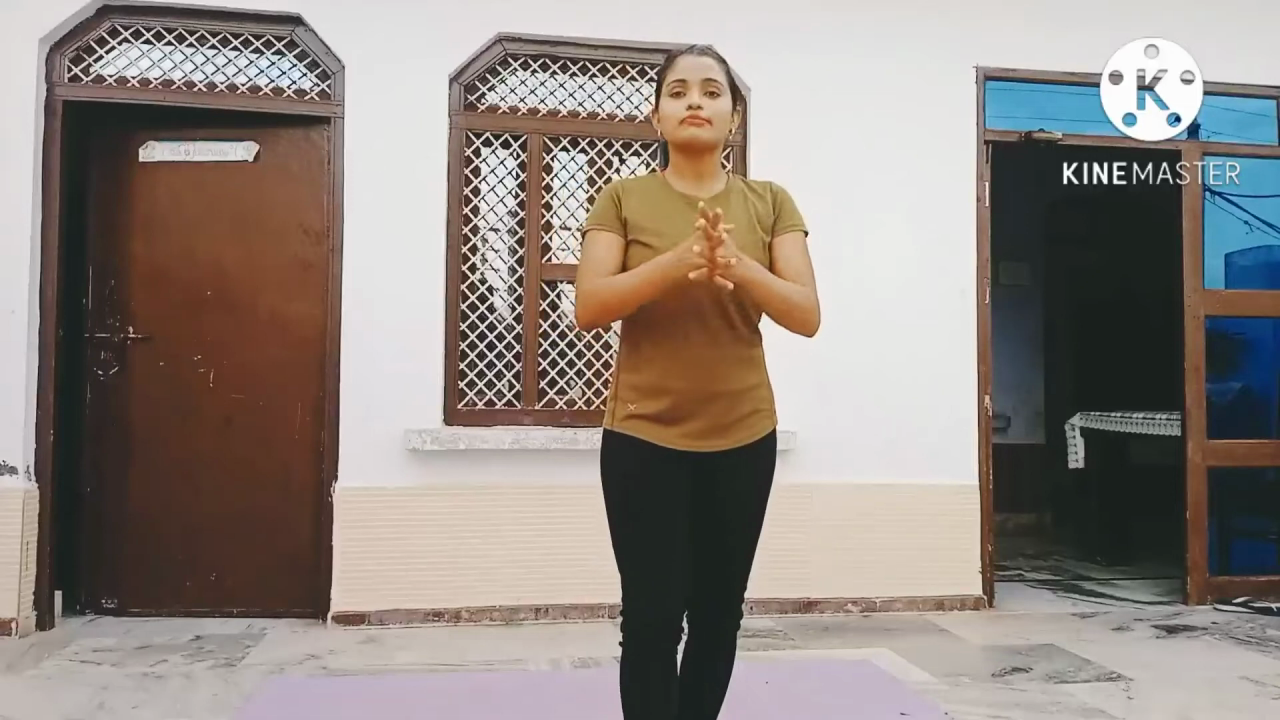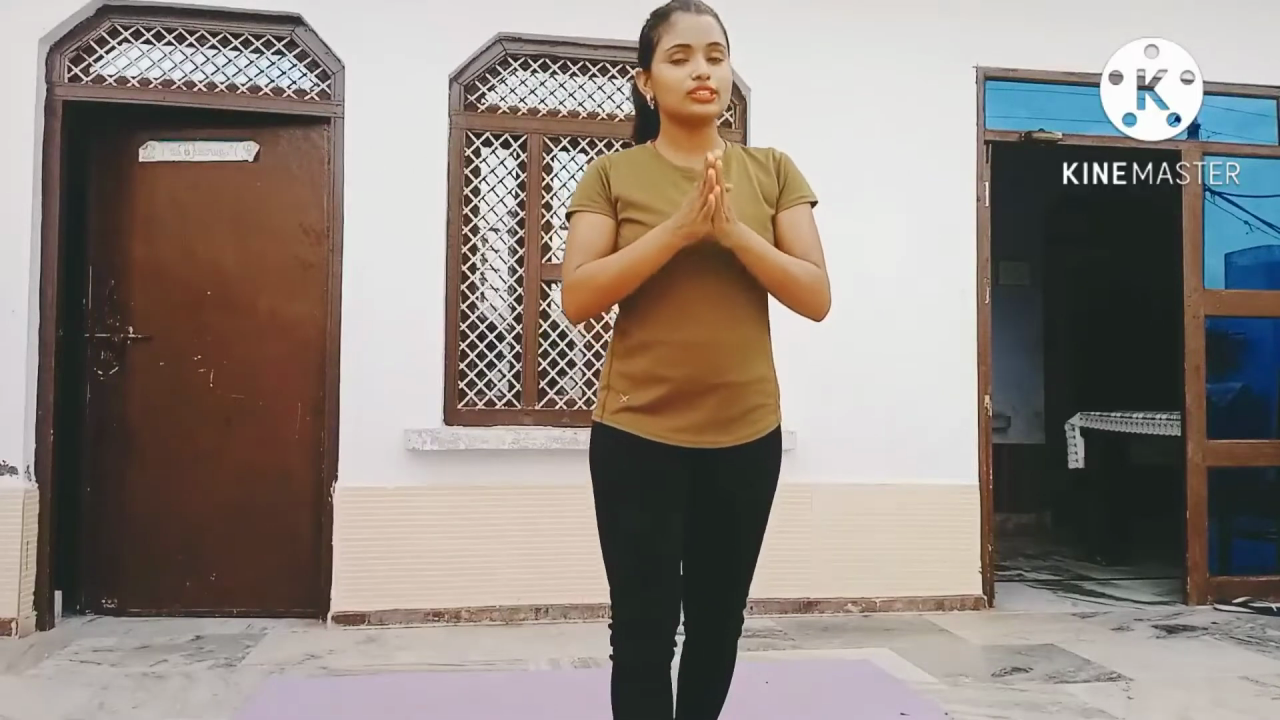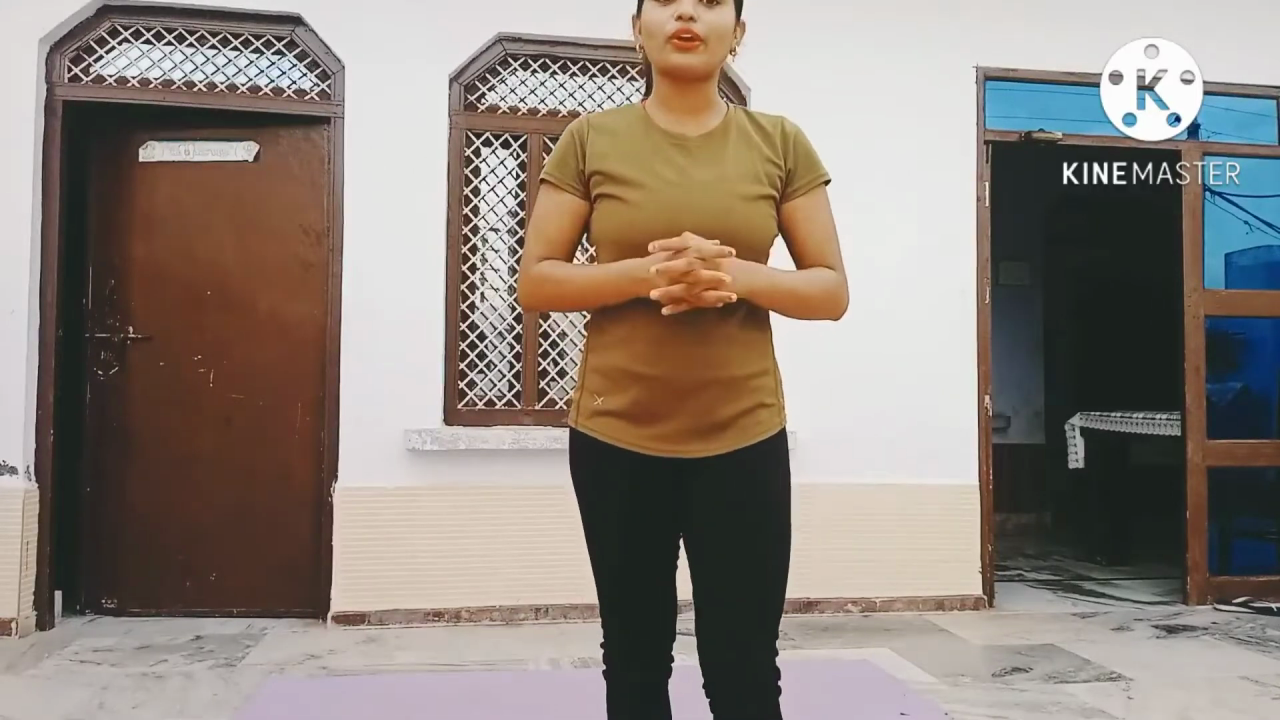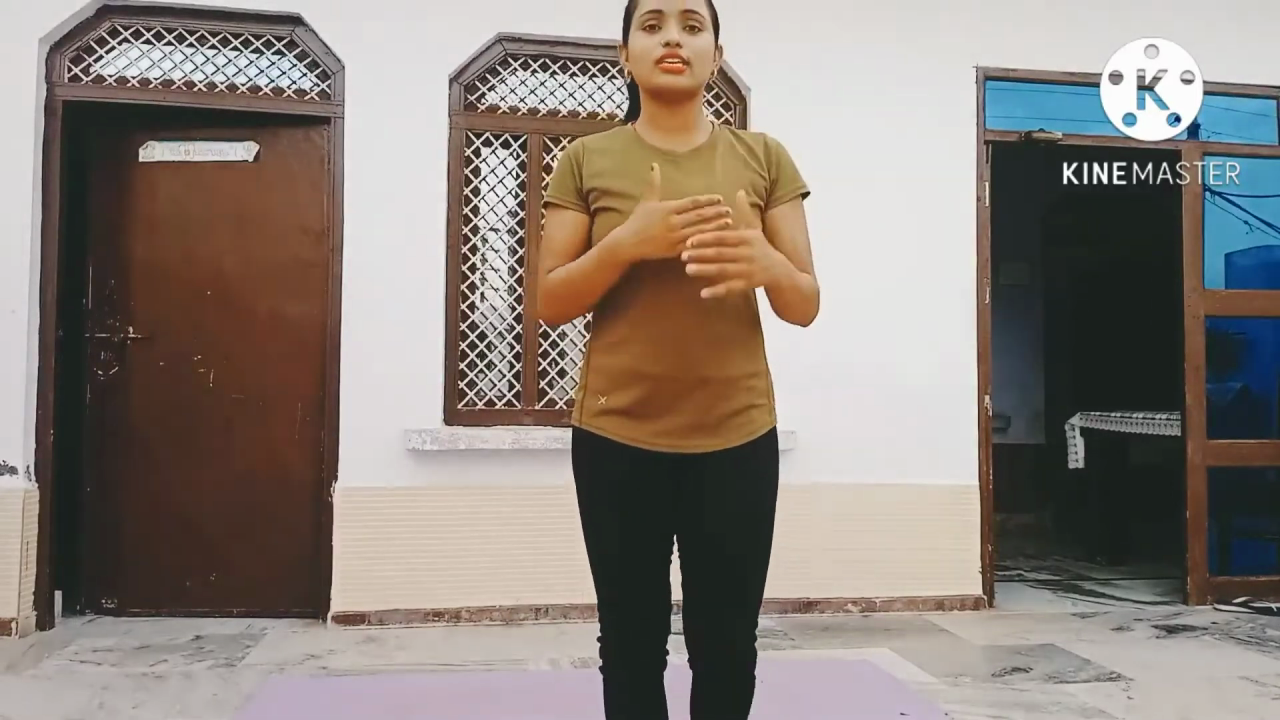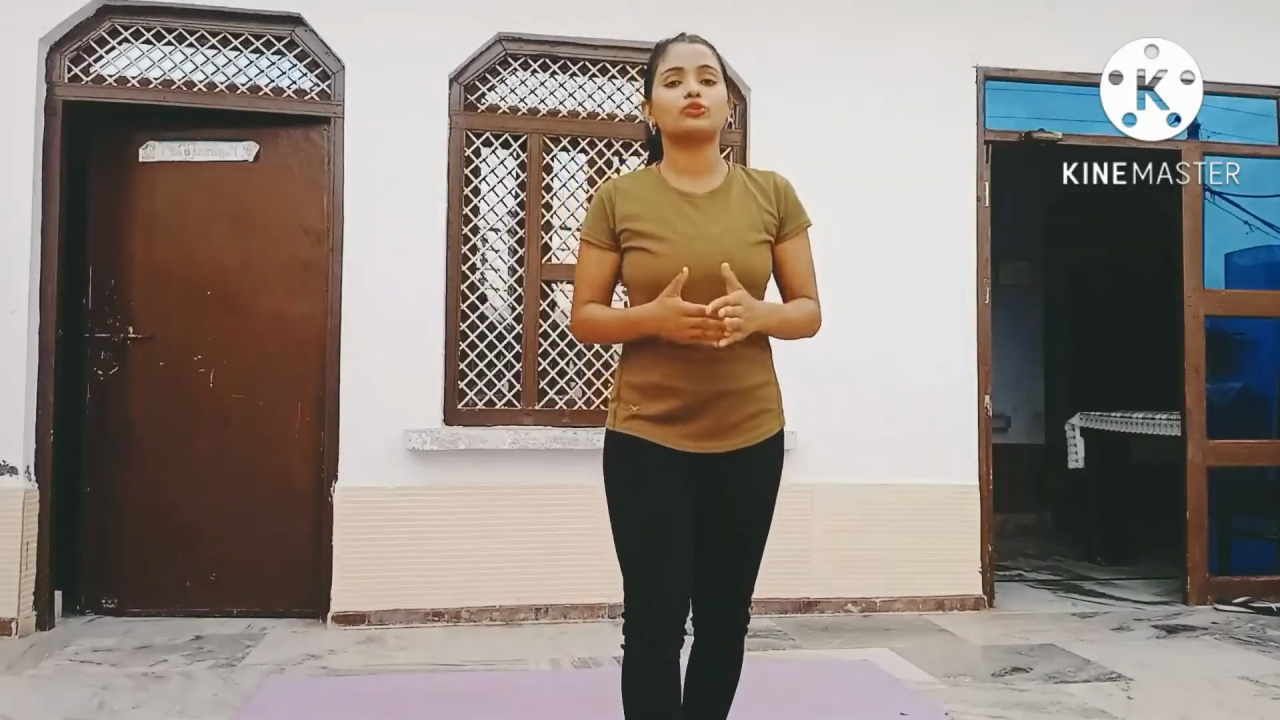
dt=1s
person 1, frame 1
left shoulder: (770, 202)
right shoulder: (621, 198)
left elbow: (809, 316)
right elbow: (588, 308)
left wrist: (738, 264)
right wrist: (680, 259)
left hip: (743, 439)
right hip: (643, 439)
left knee: (718, 614)
right knee: (652, 619)
person 1, frame 2
left shoulder: (772, 172)
right shoulder: (611, 175)
left elbow: (817, 297)
right elbow: (576, 298)
left wrist: (735, 230)
right wrist: (676, 229)
left hip: (746, 436)
right hip: (636, 435)
left knee: (717, 623)
right knee: (643, 632)
person 1, frame 3
left shoulder: (781, 143)
right shoulder: (590, 140)
left elbow: (832, 291)
right elbow: (534, 283)
left wrist: (738, 275)
right wrist: (646, 274)
left hip: (744, 440)
right hip: (616, 438)
right knee: (634, 657)
person 1, frame 4
left shoulder: (763, 157)
right shoulder: (585, 161)
left elbow: (806, 306)
right elbow: (549, 302)
left wrist: (766, 266)
right wrist: (627, 241)
left hip: (736, 434)
right hip: (618, 434)
left knee: (726, 646)
right knee: (632, 642)
person 1, frame 5
left shoulder: (772, 194)
right shoulder: (616, 199)
left elbow: (809, 312)
right elbow: (584, 318)
left wrist: (757, 314)
right wrist: (654, 315)
left hip: (749, 438)
right hip: (646, 438)
left knee: (724, 617)
right knee: (653, 621)
